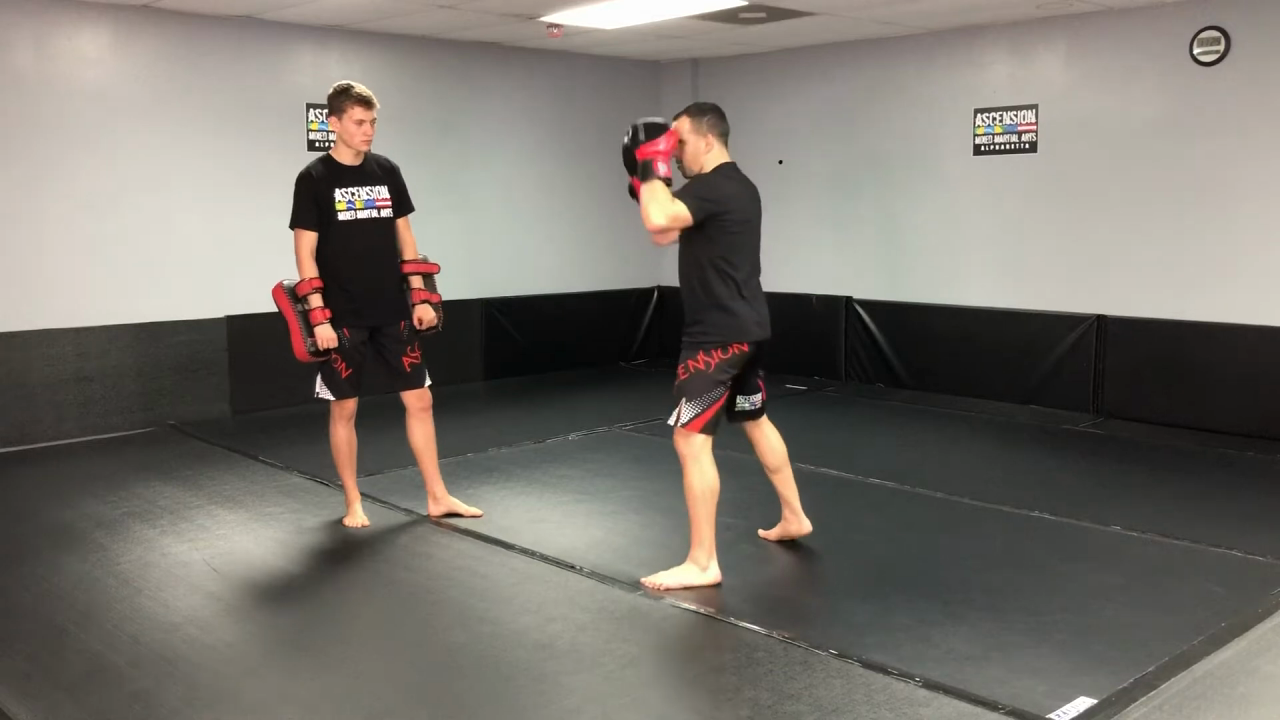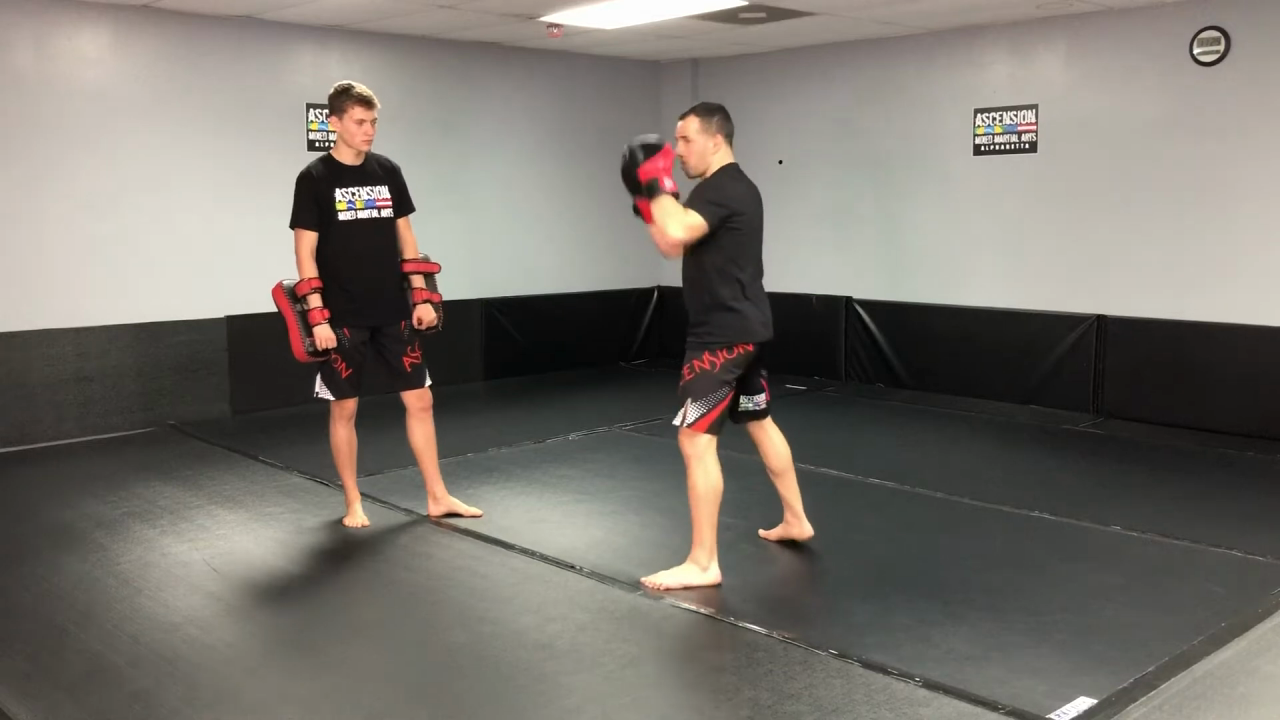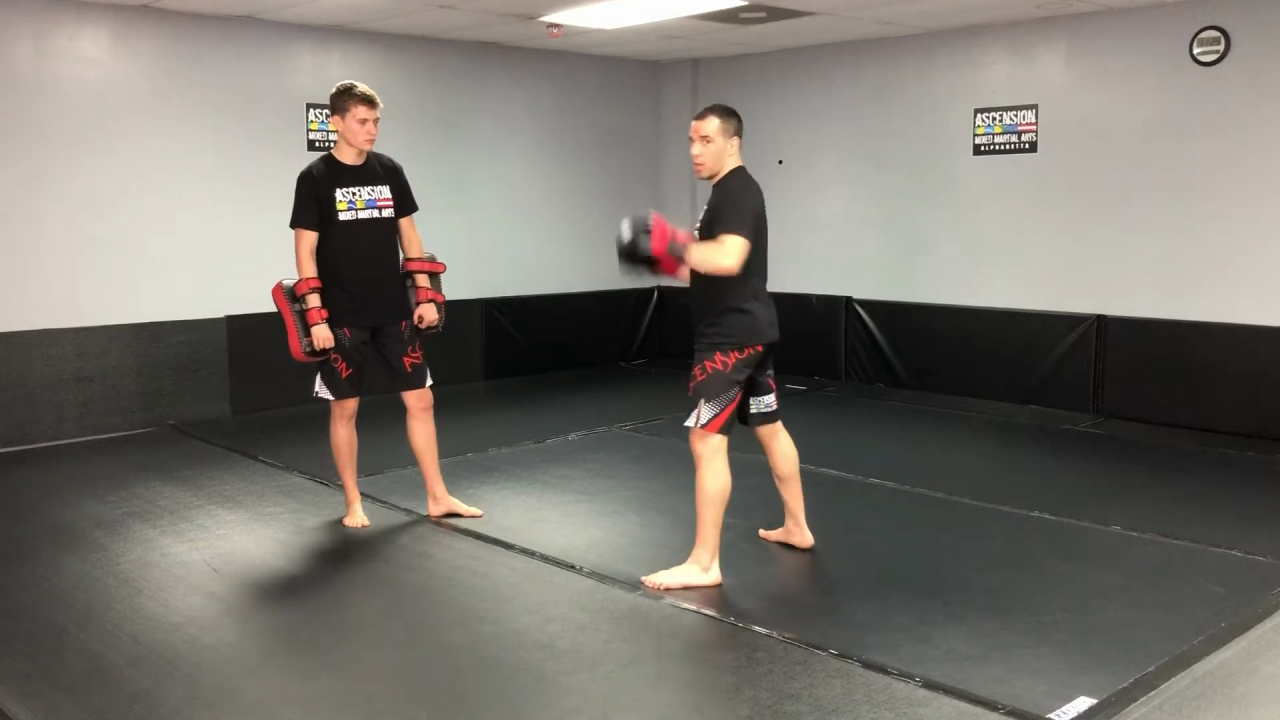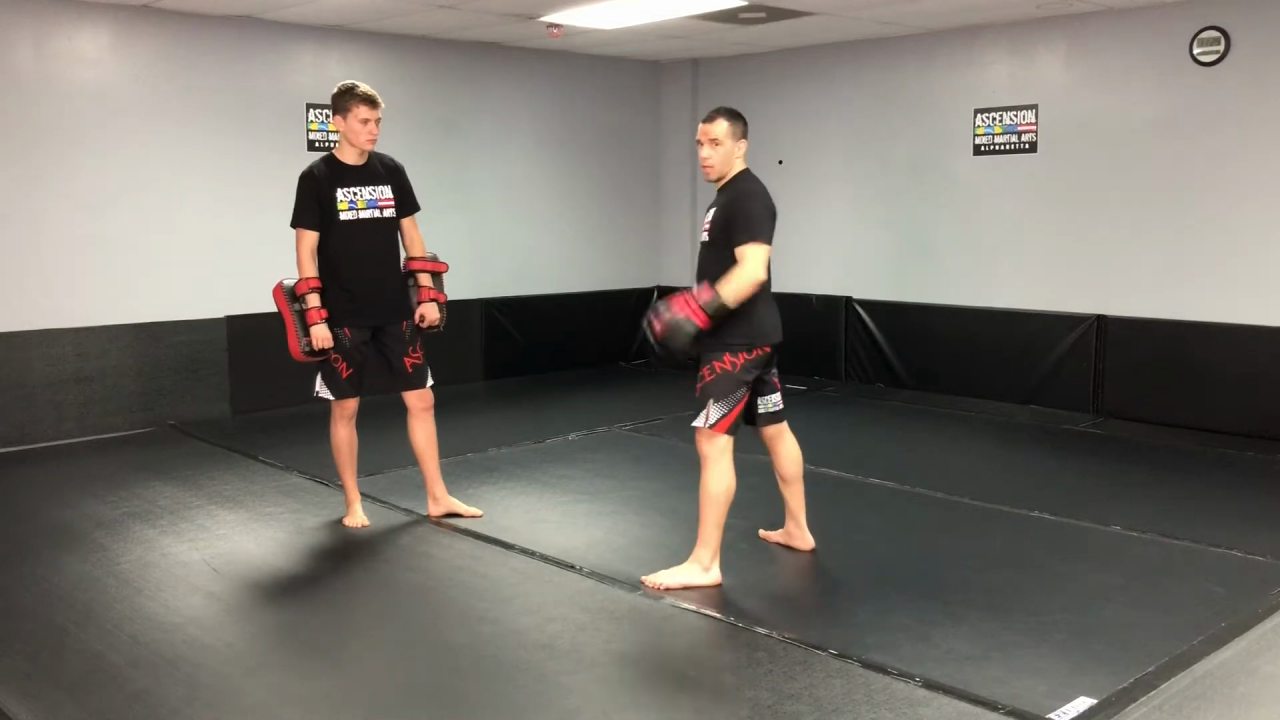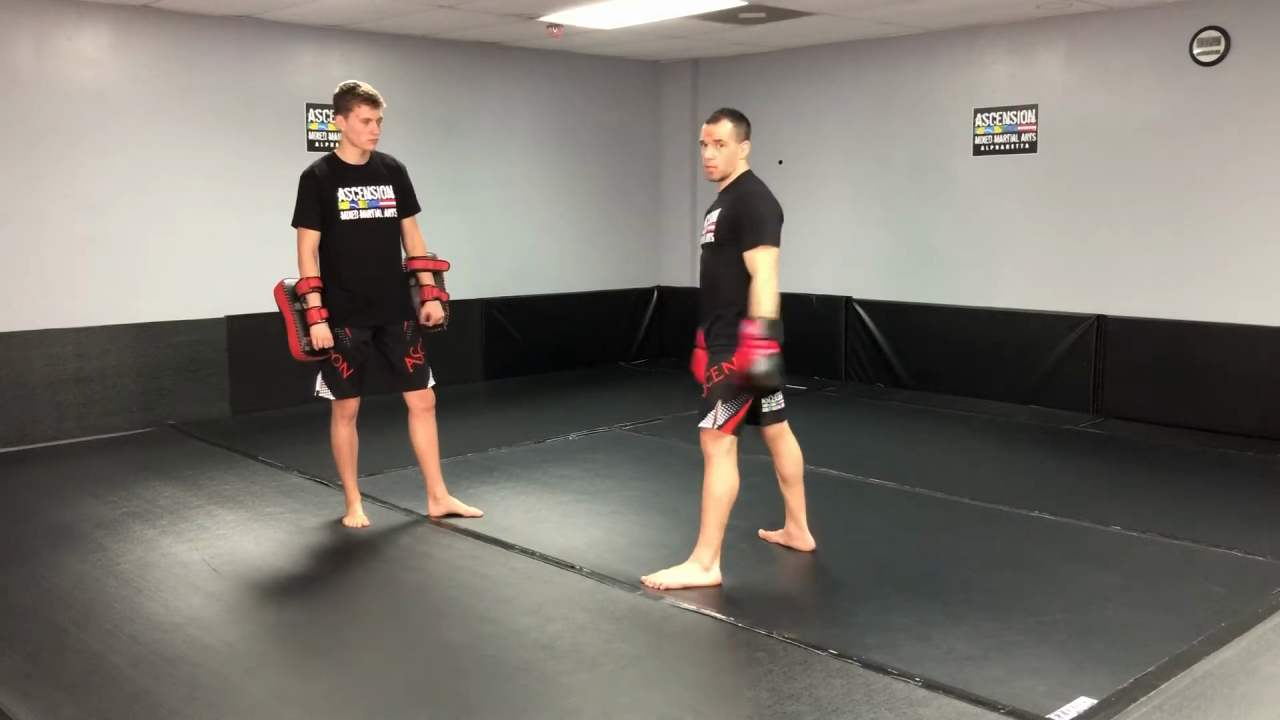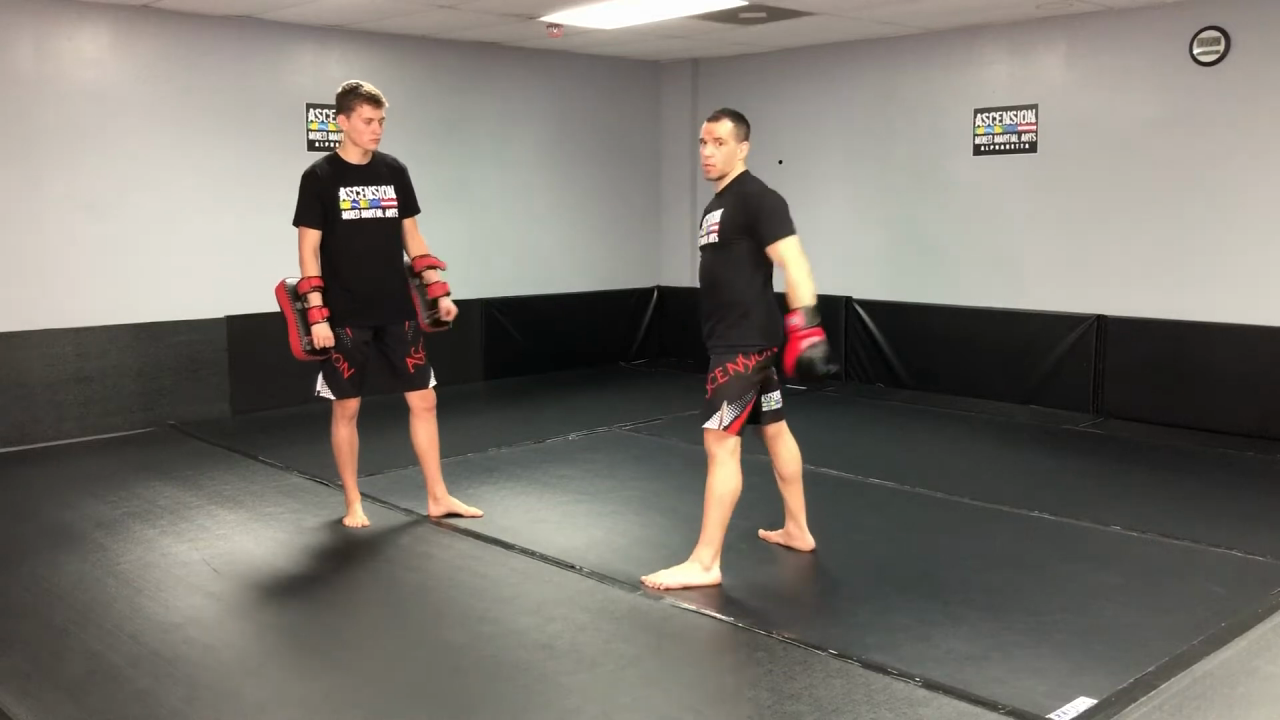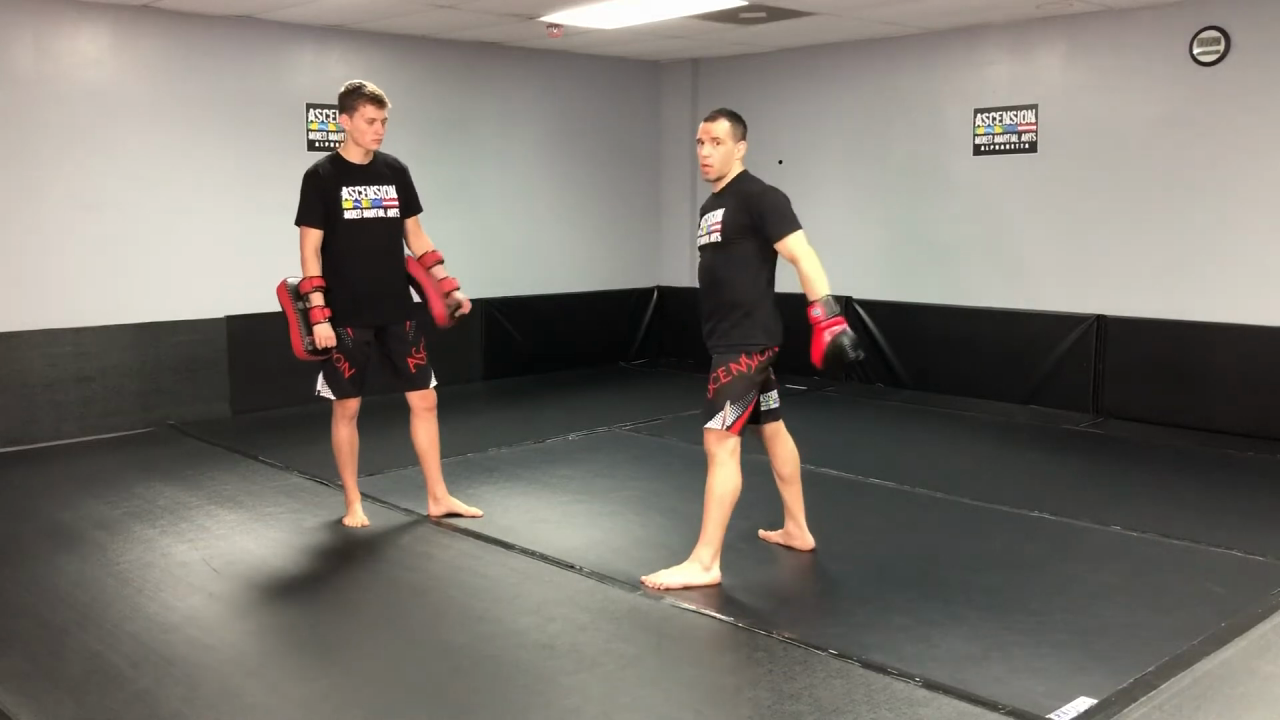
dt=0.1s
person 1, frame 1
left shoulder: (712, 186)
right shoulder: (734, 185)
left elbow: (657, 220)
right elbow: (664, 229)
left wrist: (652, 166)
right wrist: (647, 179)
left hip: (718, 334)
right hip: (747, 326)
left knee: (690, 439)
right knee: (755, 421)
left ankle: (702, 563)
right ankle: (794, 517)
person 1, frame 2
left shoulder: (720, 188)
right shoulder: (734, 186)
left elbow: (674, 232)
right elbow: (675, 244)
left wrist: (656, 182)
right wrist: (648, 196)
left hip: (722, 334)
right hip: (749, 327)
left knee: (695, 439)
right knee: (759, 421)
left ankle: (703, 563)
right ankle: (795, 520)
person 1, frame 3
left shoulder: (735, 192)
right shoulder: (733, 191)
left elbow: (725, 260)
right elbow: (705, 264)
left wrist: (668, 242)
right wrist: (665, 255)
left hip: (732, 337)
right hip: (752, 331)
left knee: (706, 441)
right knee: (769, 427)
left ankle: (704, 563)
right ankle: (796, 527)
person 1, frame 4
left shoulder: (746, 196)
right shoulder: (732, 195)
left elbow: (752, 271)
left wrist: (698, 310)
right wrist: (687, 304)
left hip: (739, 339)
right hip: (755, 334)
left knee: (713, 441)
right knee: (774, 427)
left ankle: (704, 563)
right ankle: (797, 529)
person 1, frame 5
left shoulder: (752, 199)
right shoulder: (725, 201)
left elbow: (766, 275)
left wrist: (756, 339)
right wrist: (708, 335)
left hip: (744, 341)
right hip: (732, 338)
left knee: (716, 442)
right knee: (775, 429)
left ankle: (704, 563)
right ankle: (797, 529)
person 1, frame 6
left shoulder: (757, 198)
right shoulder: (717, 203)
left elbow: (794, 262)
left wrist: (806, 326)
left hip: (743, 343)
right hip: (732, 337)
left knee: (721, 442)
right knee: (773, 428)
left ankle: (705, 562)
right ankle: (797, 529)
person 1, frame 7
left shoulder: (758, 197)
right shoulder: (712, 205)
left elbow: (802, 255)
left wrist: (826, 316)
left hip: (745, 341)
right hip: (729, 338)
left knee: (720, 442)
right knee: (771, 428)
left ankle: (705, 562)
right ankle: (796, 528)
person 2, frame 1
left shoulder: (386, 170)
right shoulder: (314, 179)
right elbow: (306, 253)
left wrist: (420, 296)
right wrist: (319, 315)
left hip: (393, 311)
right hip: (343, 316)
left knee: (420, 399)
right knee: (344, 408)
left ankle: (437, 496)
right ankle: (353, 503)
person 2, frame 2
left shoulder: (387, 170)
right shoulder: (315, 179)
right elbow: (305, 252)
left wrist: (421, 296)
right wrist: (318, 315)
left hip: (393, 311)
right hip: (343, 316)
left knee: (420, 399)
right knee: (344, 408)
left ankle: (437, 496)
right ankle: (353, 503)
person 2, frame 3
left shoulder: (389, 170)
right shoulder: (316, 178)
left elbow: (408, 236)
right elbow: (305, 252)
left wrist: (425, 295)
right wrist: (316, 315)
left hip: (394, 310)
right hip: (343, 316)
left knee: (420, 399)
right knee: (345, 408)
left ankle: (437, 496)
right ankle: (353, 503)
person 2, frame 4
left shoulder: (391, 170)
right shoulder: (317, 178)
left elbow: (410, 235)
right elbow: (306, 251)
left wrist: (427, 294)
right wrist: (315, 315)
left hip: (395, 311)
right hip: (344, 316)
left knee: (421, 399)
right knee: (345, 408)
left ankle: (437, 496)
right ankle: (353, 503)
person 2, frame 5
left shoulder: (393, 170)
right shoulder: (318, 178)
left elbow: (412, 235)
right elbow: (307, 251)
left wrist: (431, 293)
right wrist: (315, 315)
left hip: (396, 310)
right hip: (345, 316)
left knee: (422, 399)
right knee: (345, 408)
left ankle: (438, 497)
right ankle: (353, 503)
person 2, frame 6
left shoulder: (394, 170)
right shoulder: (320, 177)
left elbow: (412, 236)
right elbow: (309, 250)
left wrist: (438, 290)
right wrist: (316, 314)
left hip: (397, 311)
right hip: (346, 316)
left knee: (423, 399)
right knee: (346, 408)
left ankle: (438, 496)
right ankle: (353, 503)
person 2, frame 7
left shoulder: (395, 170)
right shoulder: (322, 177)
left elbow: (415, 237)
right elbow: (310, 250)
right wrist: (318, 314)
left hip: (398, 310)
right hip: (347, 316)
left knee: (424, 399)
right knee: (347, 407)
left ankle: (438, 497)
right ankle: (353, 503)
